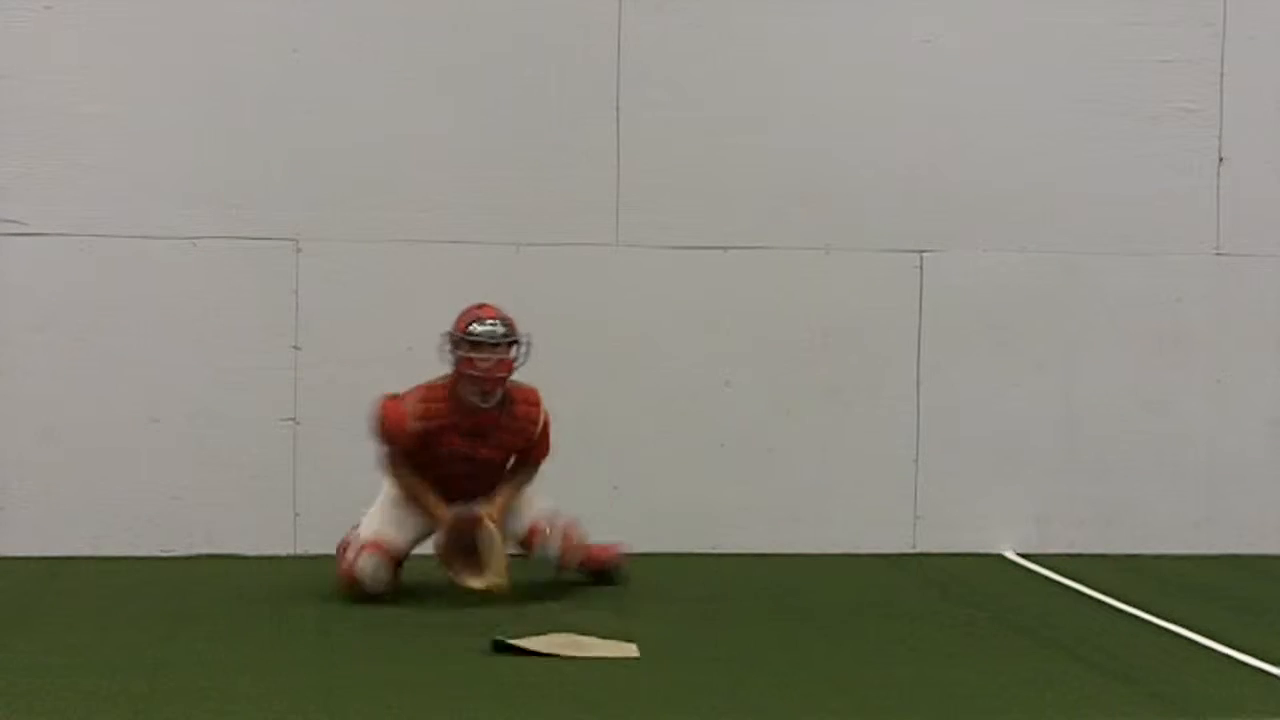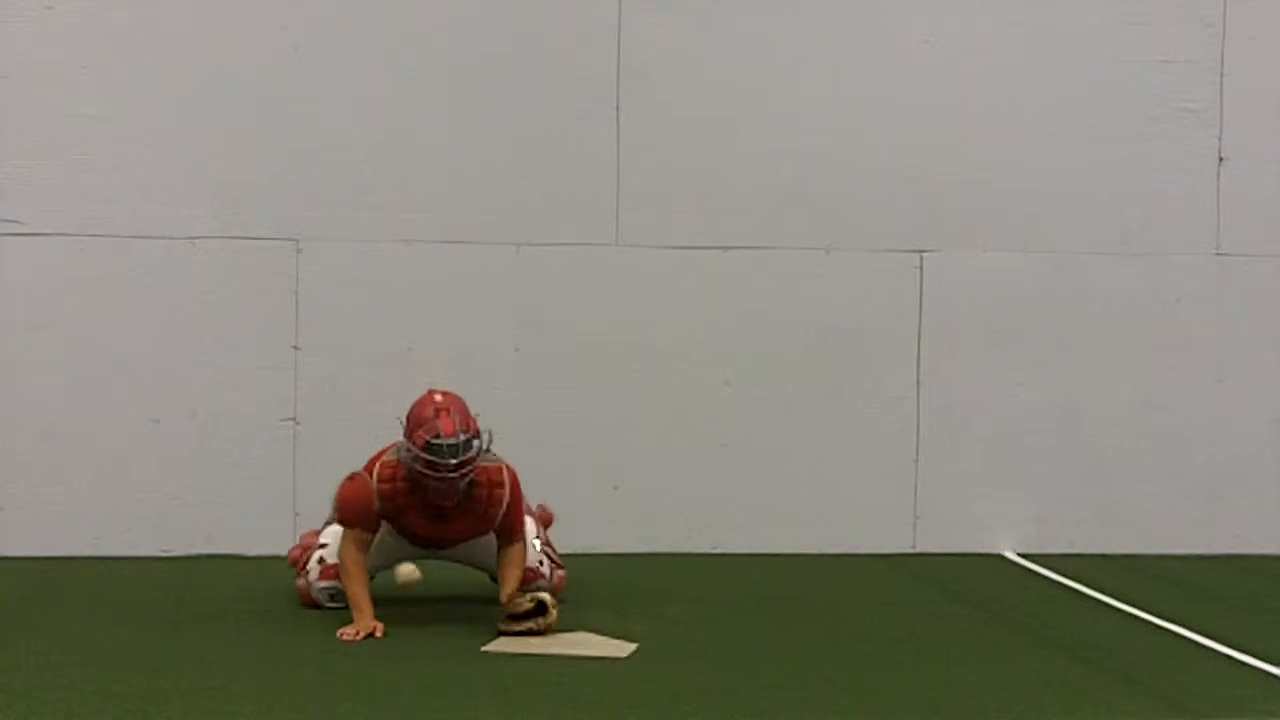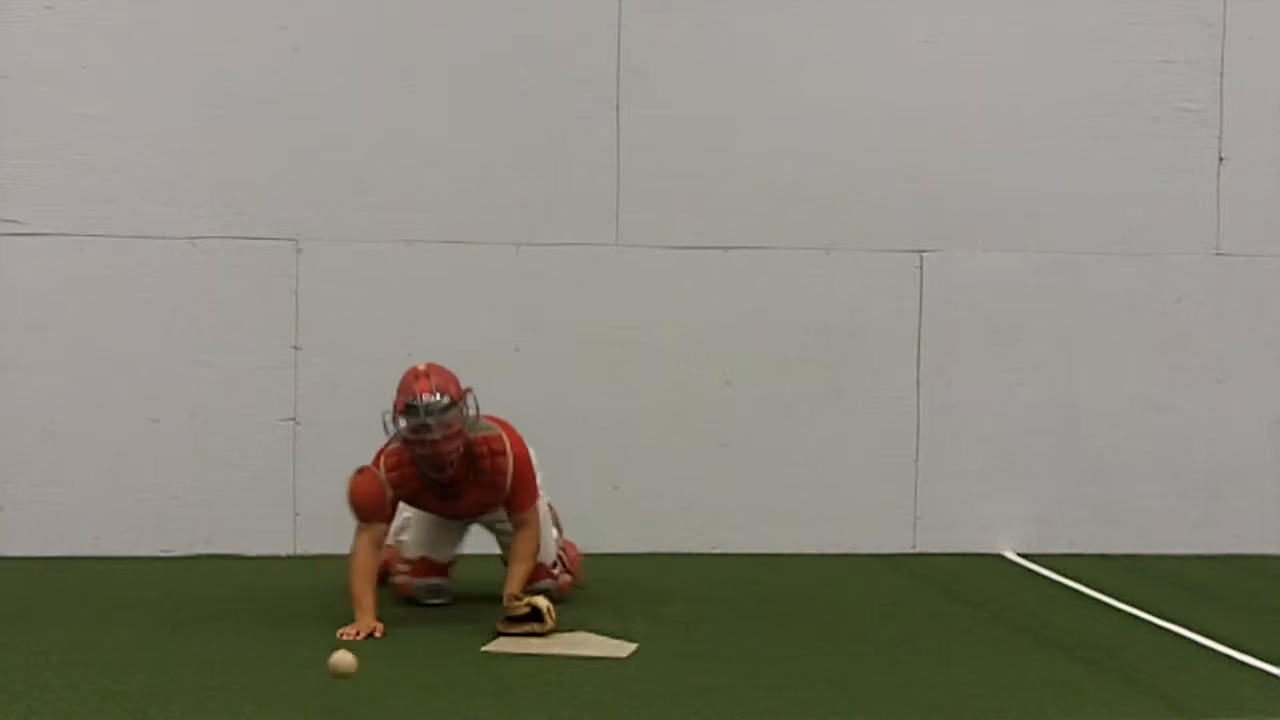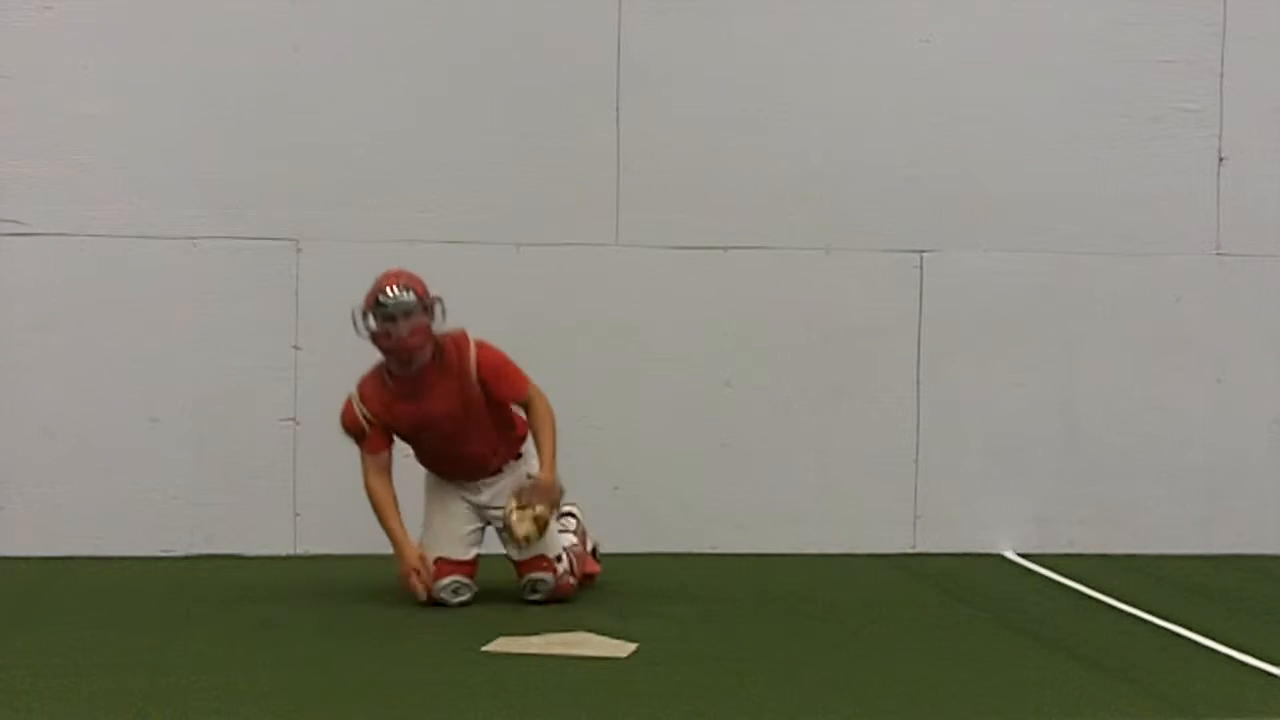
dt=0.4s
person 1, frame 1
left shoulder: (529, 409)
right shoulder: (422, 407)
left elbow: (528, 465)
right elbow: (396, 461)
left wrist: (498, 504)
right wrist: (434, 507)
left hip: (491, 494)
right hip: (422, 493)
left knee: (562, 552)
right knee: (363, 577)
person 1, frame 2
left shoulder: (499, 481)
right shoulder: (383, 476)
left elbow: (512, 541)
right elbow: (354, 547)
left wrist: (509, 593)
right wrist: (363, 617)
left hip: (472, 536)
right hip: (396, 531)
left knee: (546, 582)
right knee: (319, 588)
left ankle: (527, 519)
person 1, frame 3
left shoulder: (504, 449)
right shoulder: (391, 466)
left elbow: (525, 526)
right elbow: (367, 541)
left wrist: (514, 589)
right wrist: (366, 615)
left hip: (507, 496)
right hip: (438, 506)
left knee: (548, 584)
left ankle: (548, 533)
right ankle: (406, 540)
person 1, frame 4
left shoulder: (467, 355)
right shoulder: (371, 396)
left elbow: (535, 401)
right elbow: (377, 476)
left wrist: (549, 468)
right wrist: (403, 546)
left hip: (512, 471)
right hip: (449, 485)
left knee: (549, 587)
right knee: (448, 591)
left ankle: (568, 531)
right ankle: (419, 560)
